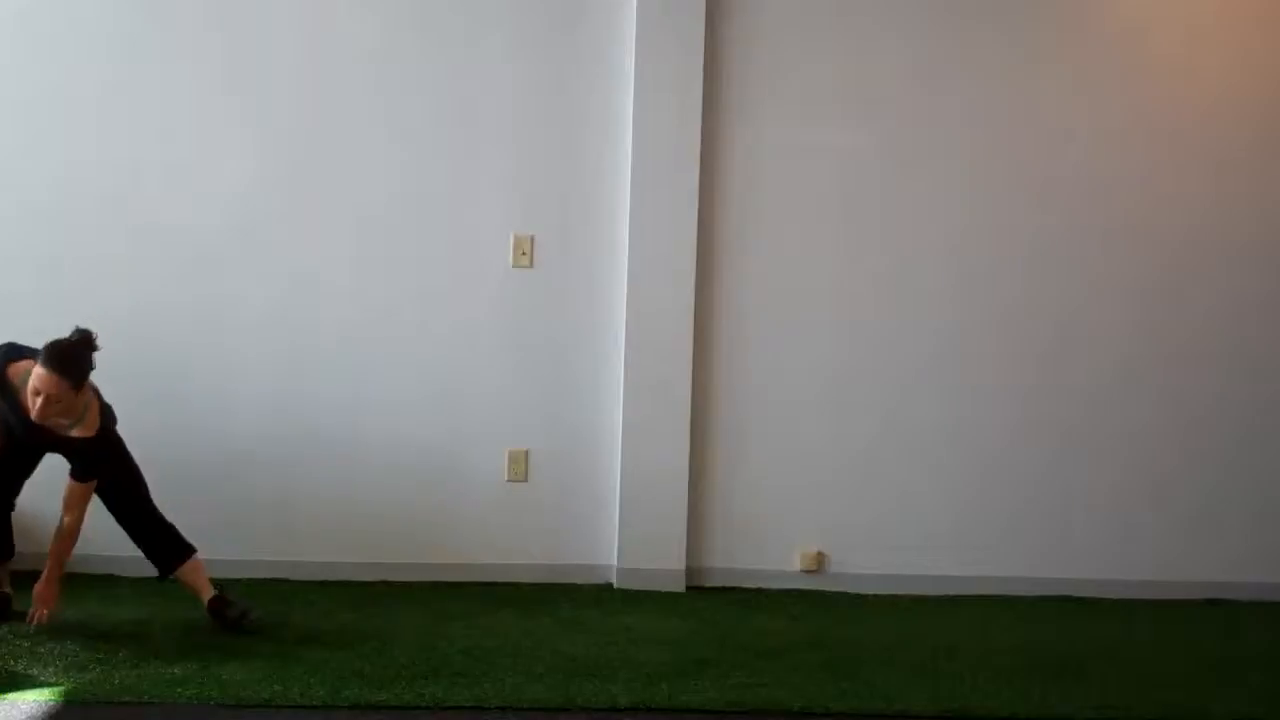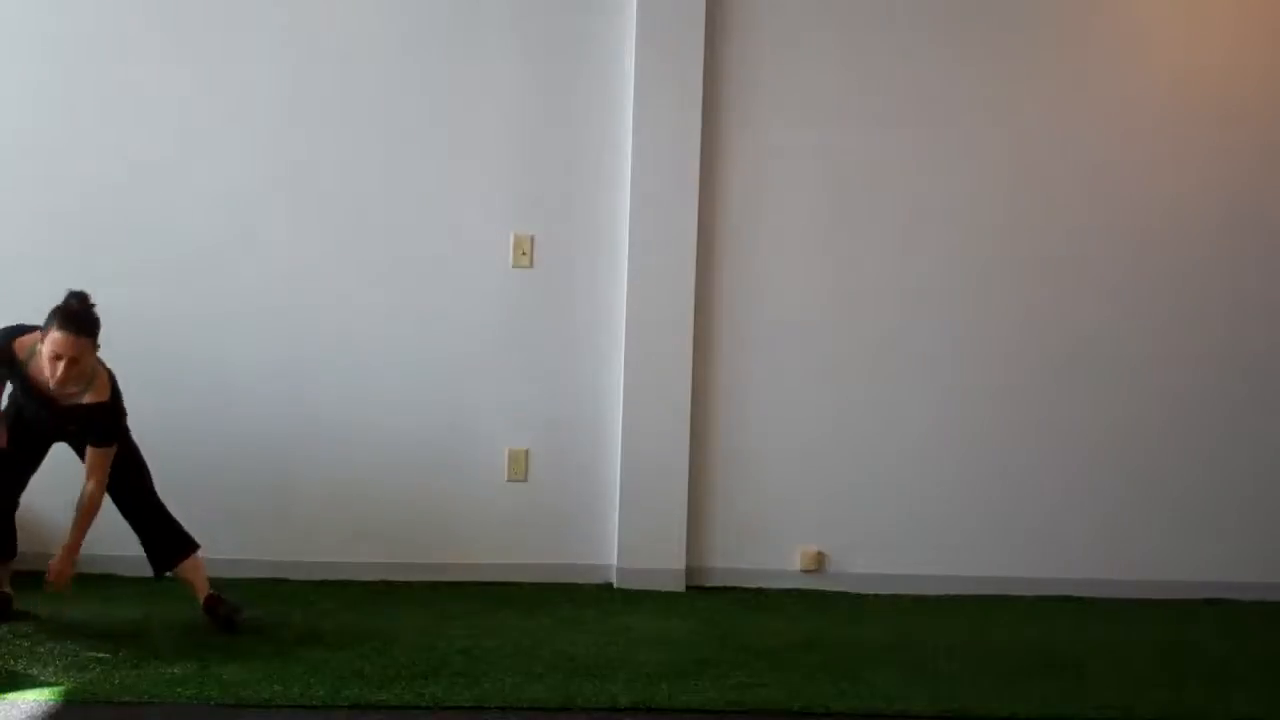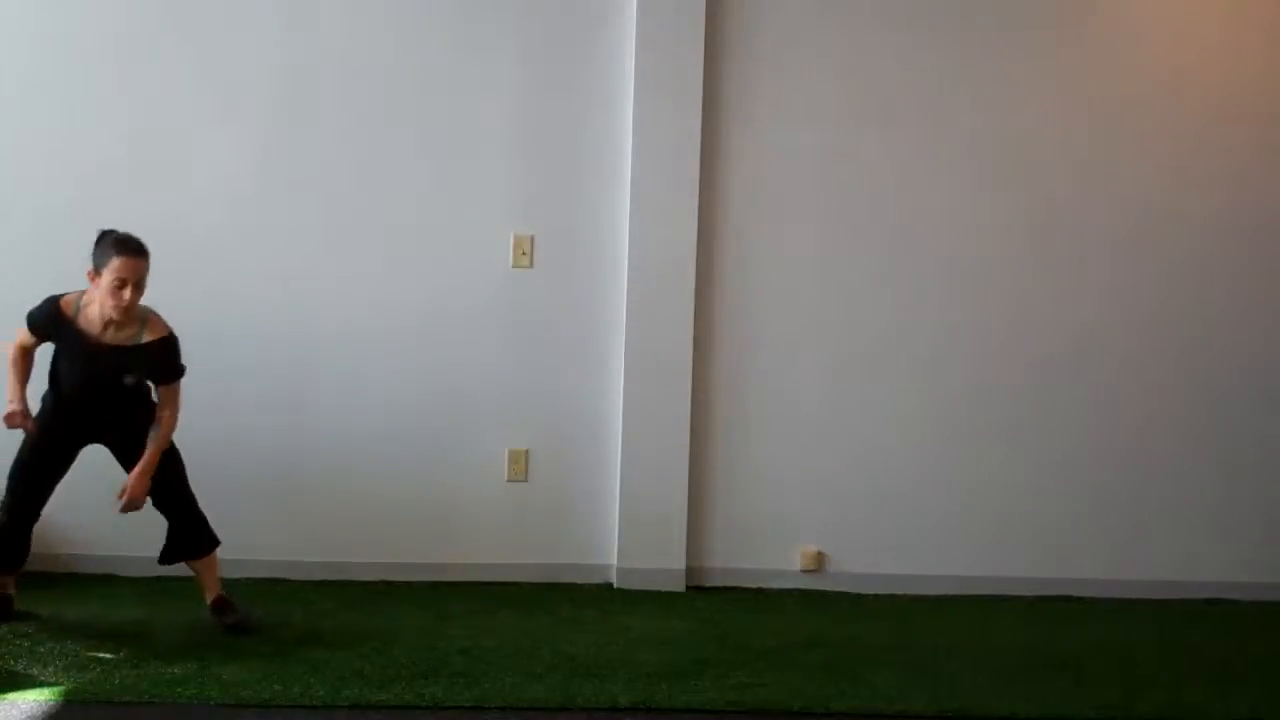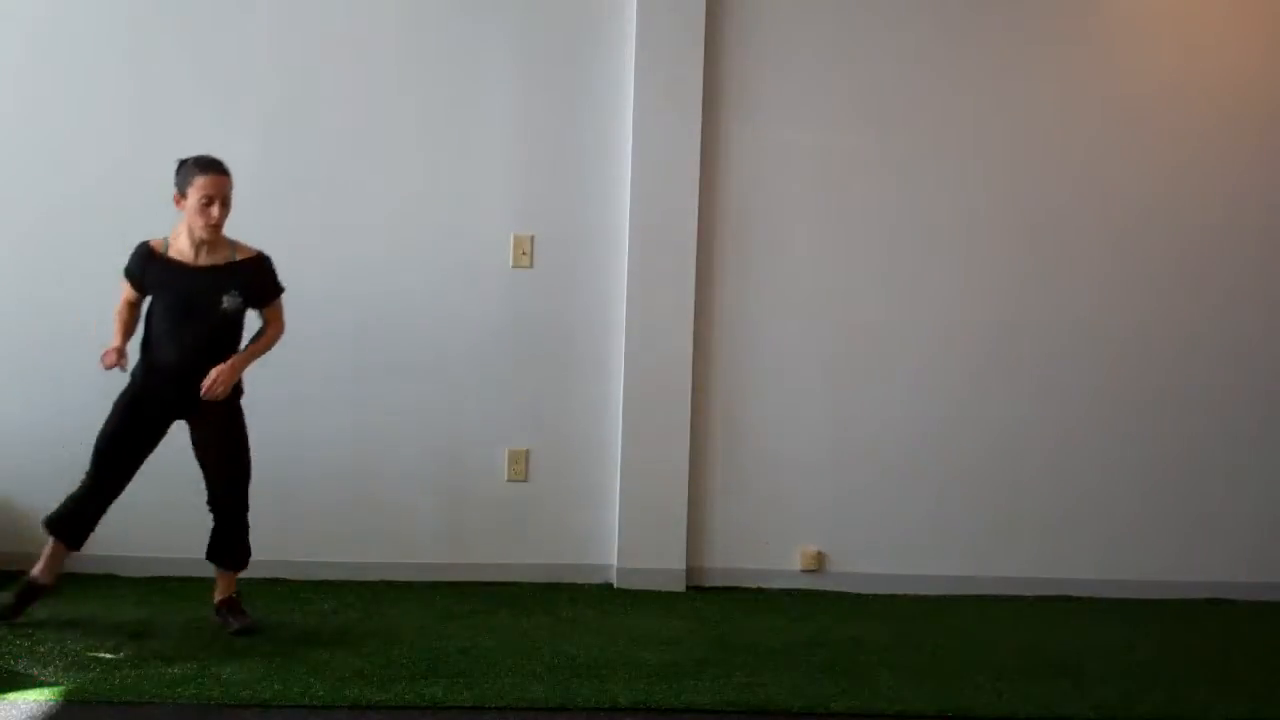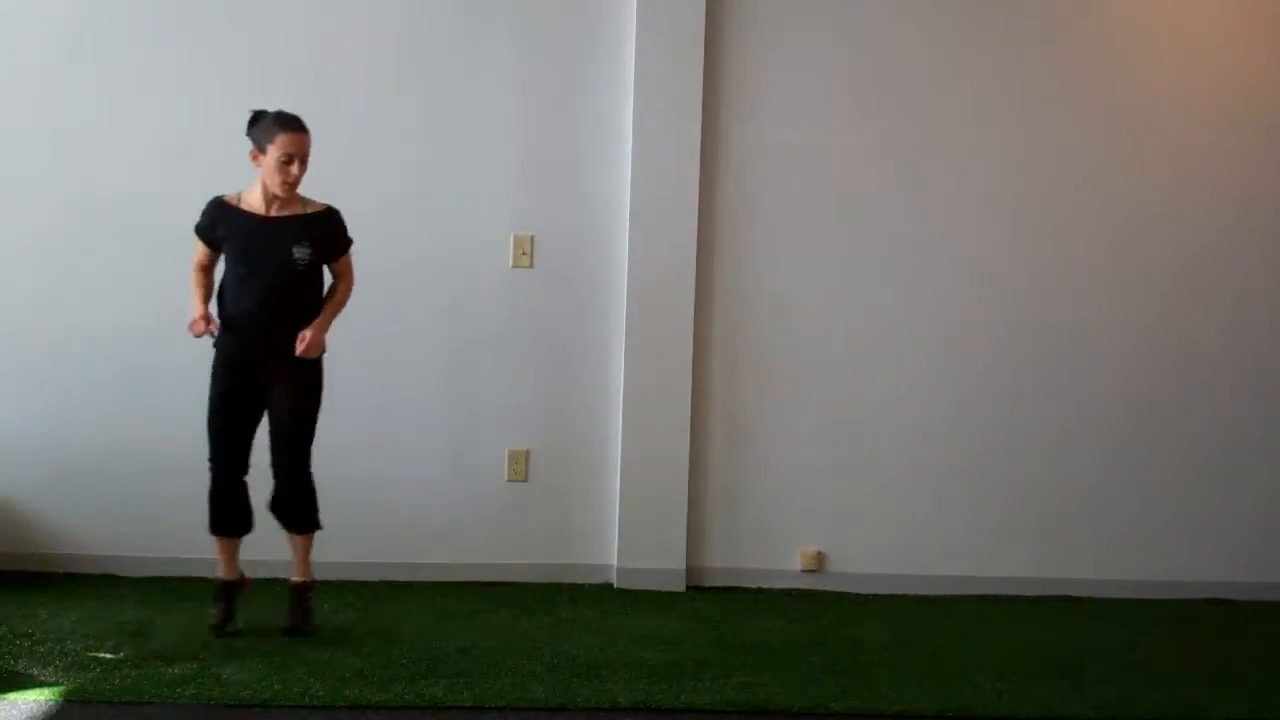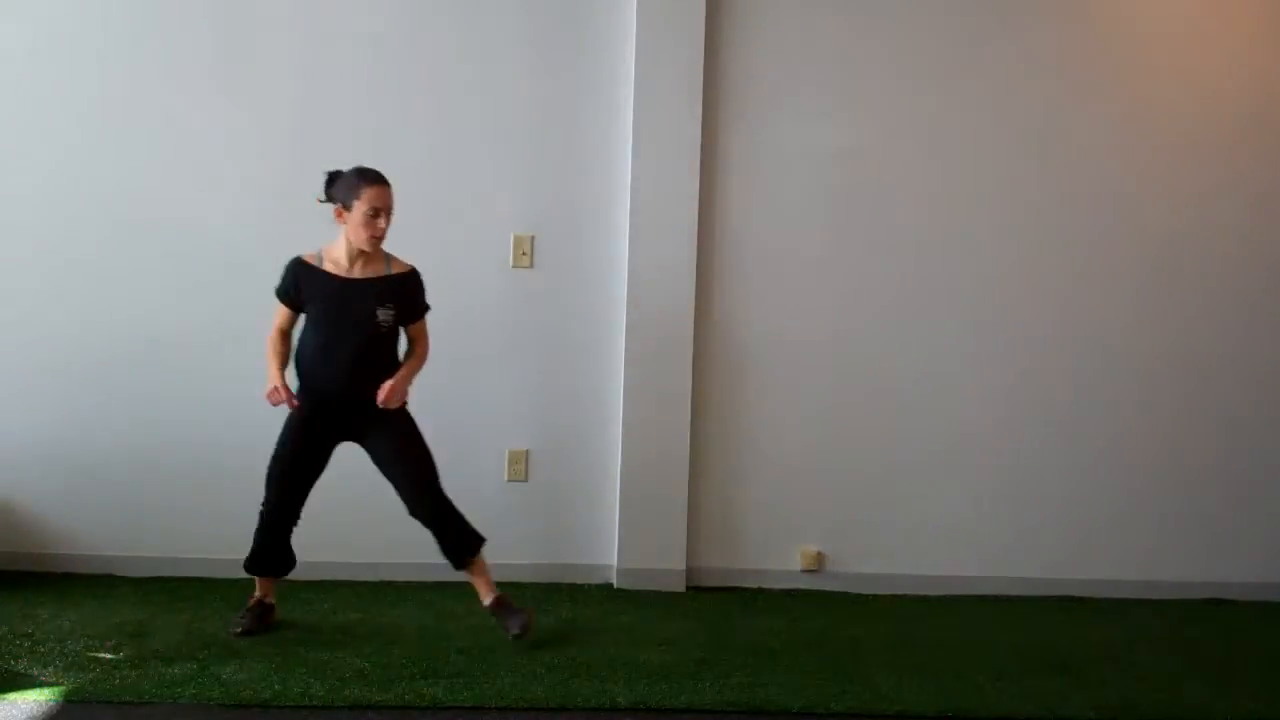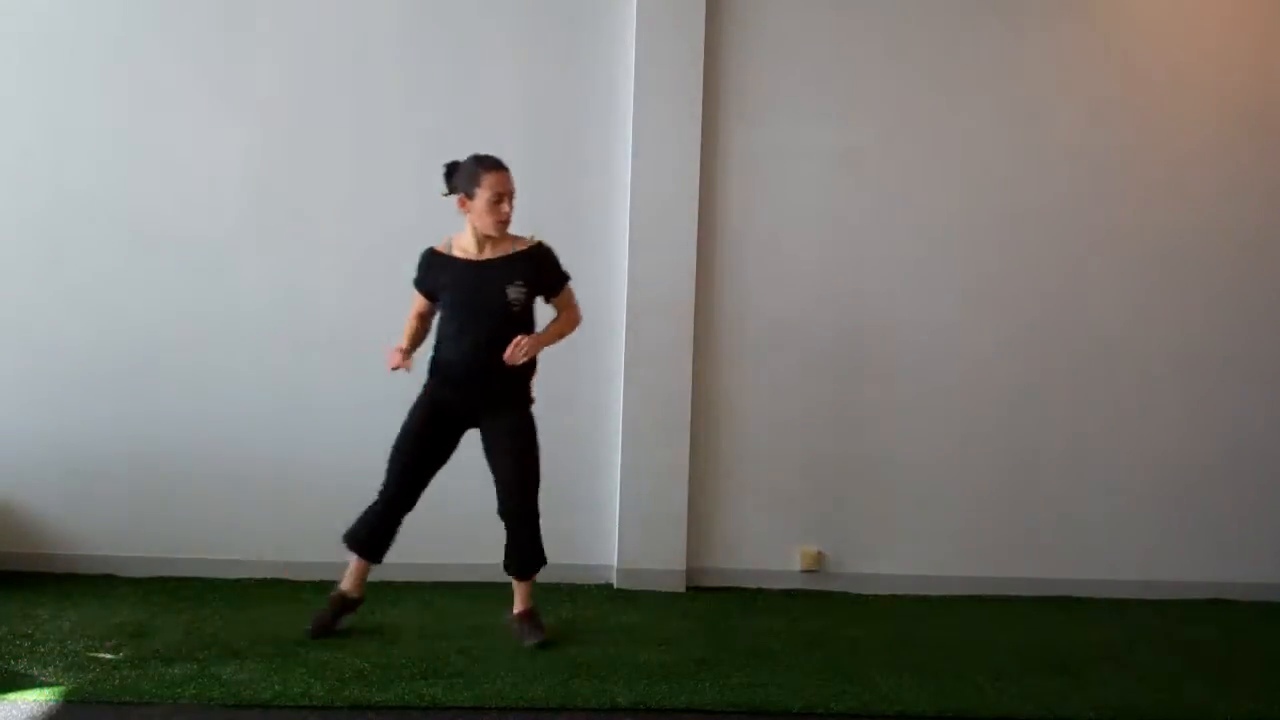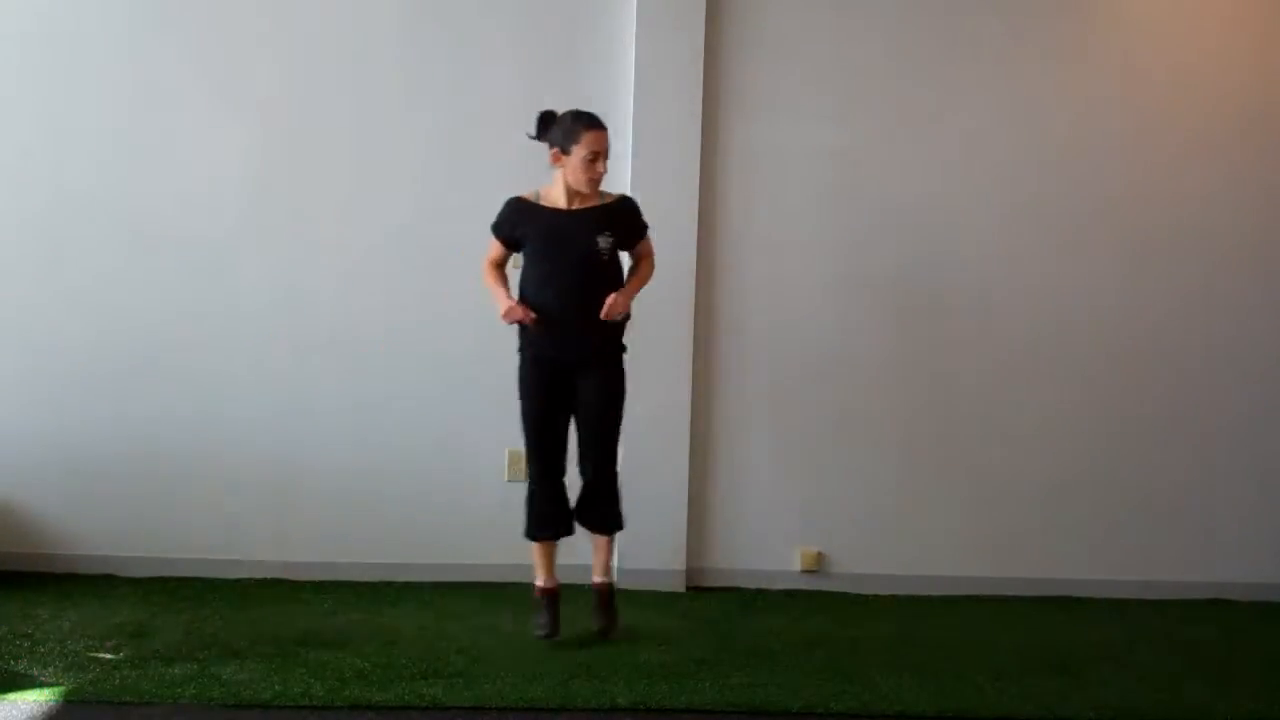
dt=0.2s
person 1, frame 1
left shoulder: (89, 431)
left elbow: (72, 515)
left wrist: (50, 580)
left hip: (78, 438)
left knee: (139, 514)
left ankle: (212, 598)
person 1, frame 2
left shoulder: (100, 398)
left elbow: (95, 481)
left wrist: (70, 552)
left hip: (91, 425)
right hip: (28, 420)
left knee: (143, 506)
left ankle: (208, 597)
person 1, frame 3
left shoulder: (156, 338)
right shoulder: (58, 312)
left elbow: (168, 408)
left wrist: (146, 467)
left hip: (127, 419)
right hip: (64, 417)
left knee: (178, 500)
left ankle: (216, 597)
person 1, frame 4
left shoulder: (250, 266)
right shoulder: (150, 255)
left elbow: (275, 324)
right elbow: (130, 301)
left wrist: (237, 363)
right wrist: (119, 343)
left hip: (214, 396)
right hip: (151, 385)
left knee: (230, 497)
right knee: (101, 483)
left ankle: (226, 597)
right ankle: (40, 578)
person 1, frame 5
left shoulder: (322, 220)
right shoulder: (223, 212)
left elbow: (343, 279)
right elbow: (202, 265)
left wrist: (321, 325)
right wrist: (201, 308)
left hip: (294, 359)
right hip: (234, 352)
left knee: (290, 466)
right knee: (226, 466)
left ankle: (301, 582)
right ankle: (228, 578)
person 1, frame 6
left shoulder: (402, 279)
right shoulder: (305, 271)
left elbow: (419, 342)
right elbow: (279, 331)
left wrist: (403, 378)
right wrist: (276, 378)
left hip: (379, 410)
right hip: (316, 409)
left knee: (430, 502)
right knee: (279, 506)
left ankle: (494, 599)
right ankle: (263, 602)
person 1, frame 7
left shoulder: (532, 257)
right shoulder: (438, 261)
left elbow: (570, 313)
right elbow: (421, 314)
left wrist: (538, 340)
right wrist: (405, 347)
left hip: (506, 399)
right hip: (445, 392)
left knee: (518, 504)
right knee: (397, 492)
left ankle: (523, 608)
right ankle: (348, 592)
person 1, frame 8
left shoulder: (618, 211)
right shoulder: (522, 211)
left elbow: (646, 262)
right elbow: (492, 264)
left wrist: (626, 295)
right wrist: (506, 300)
left hip: (600, 358)
right hip: (541, 356)
left knee: (599, 465)
right knee: (544, 468)
left ankle: (602, 583)
right ankle: (544, 587)
